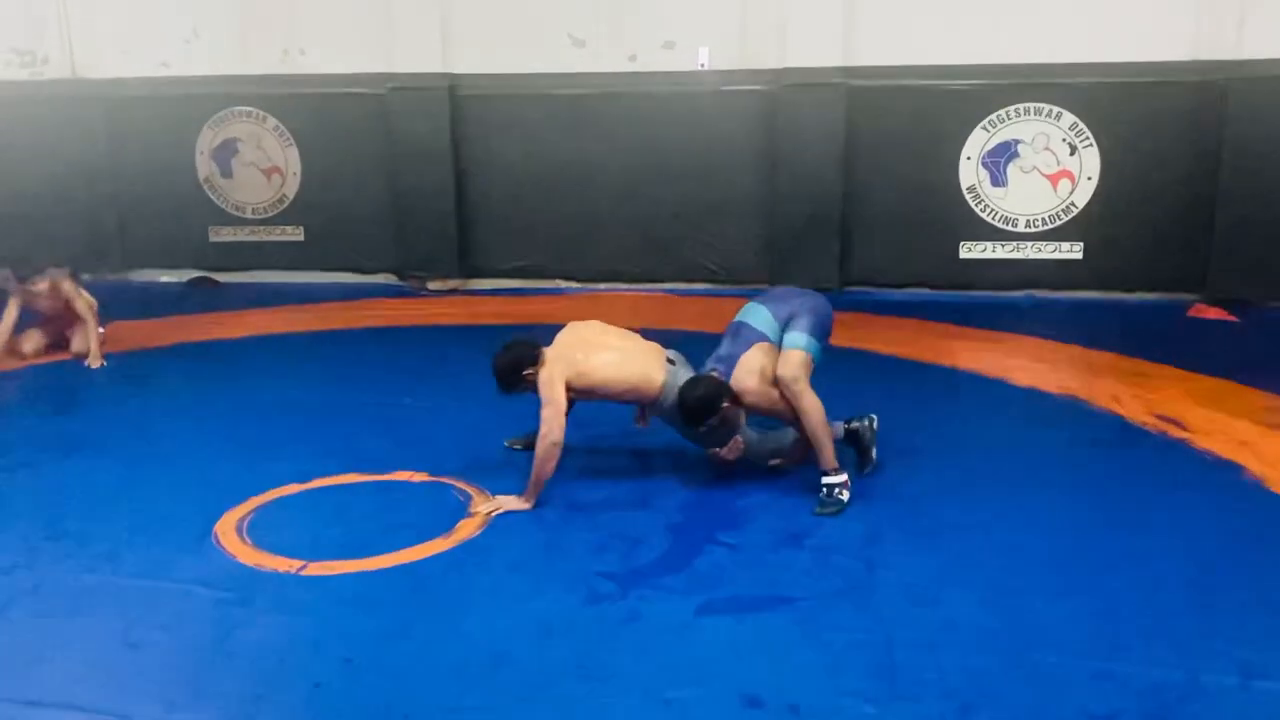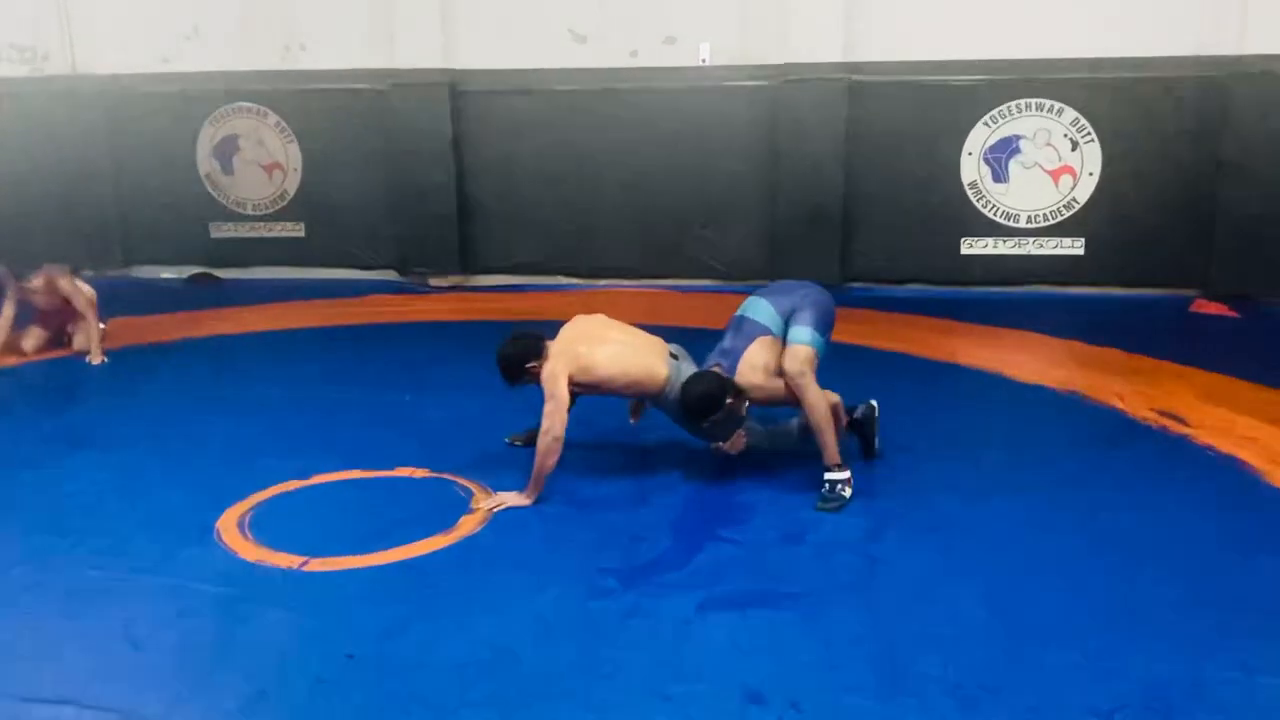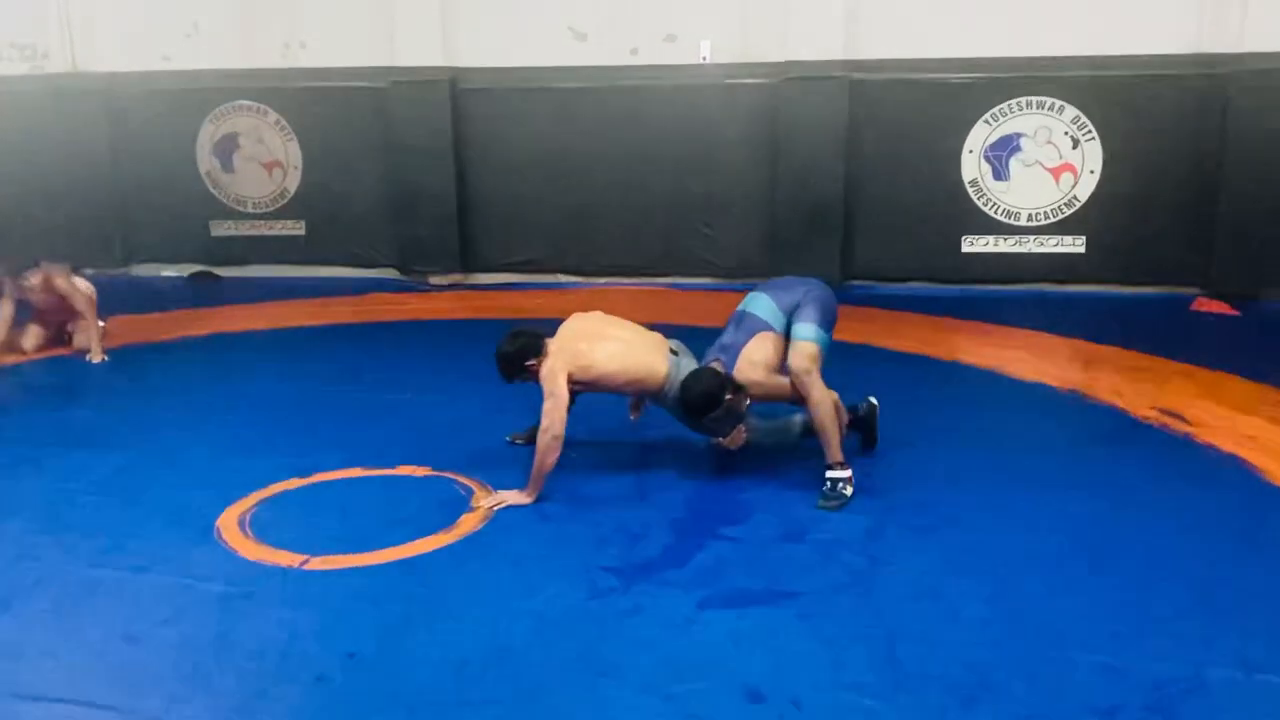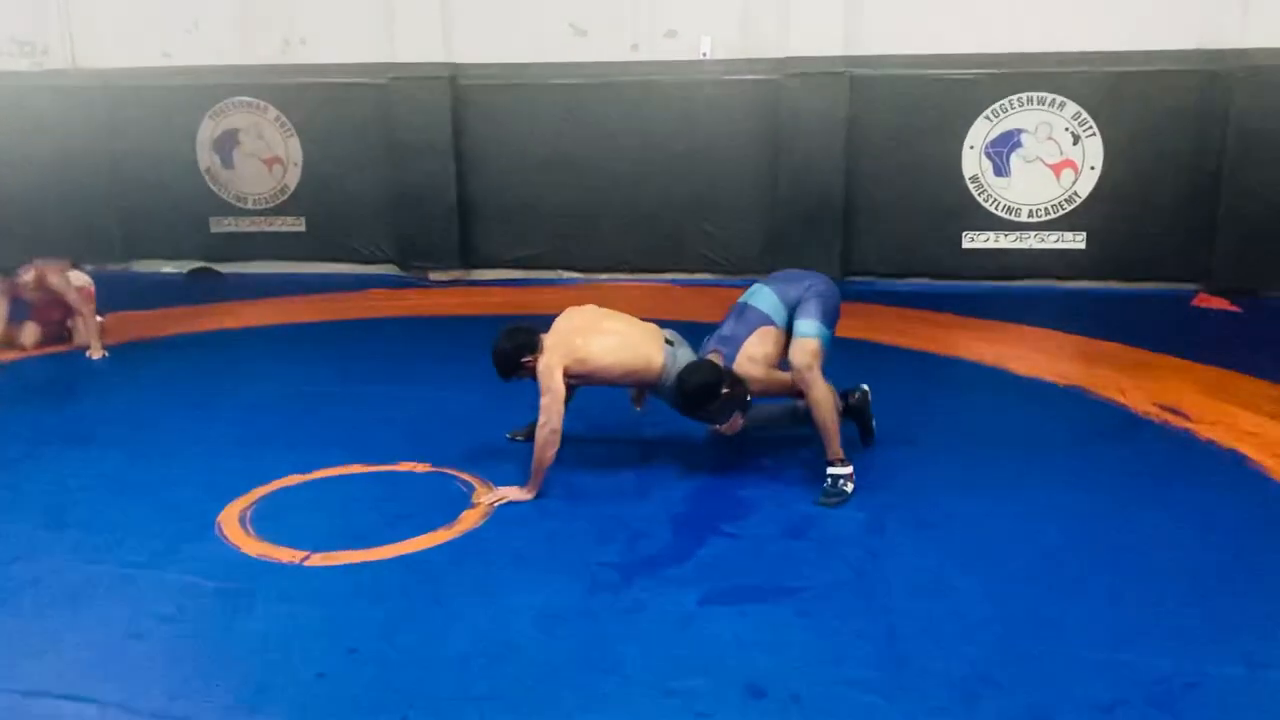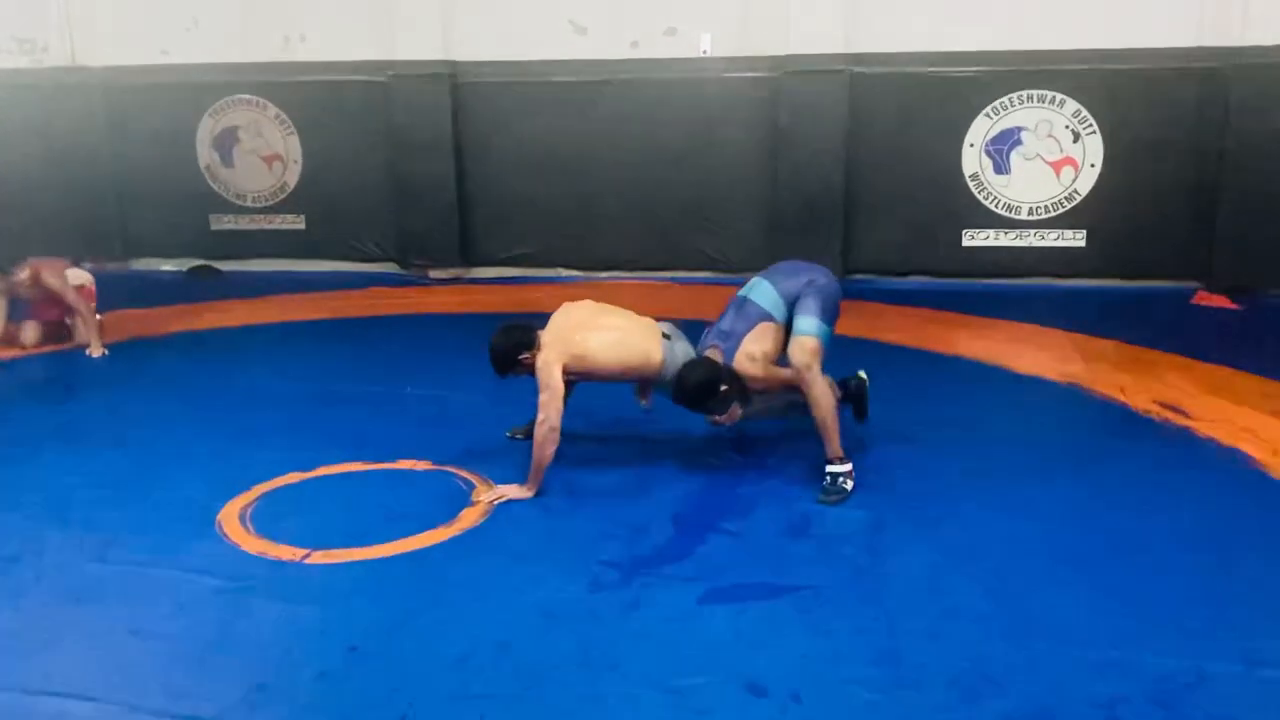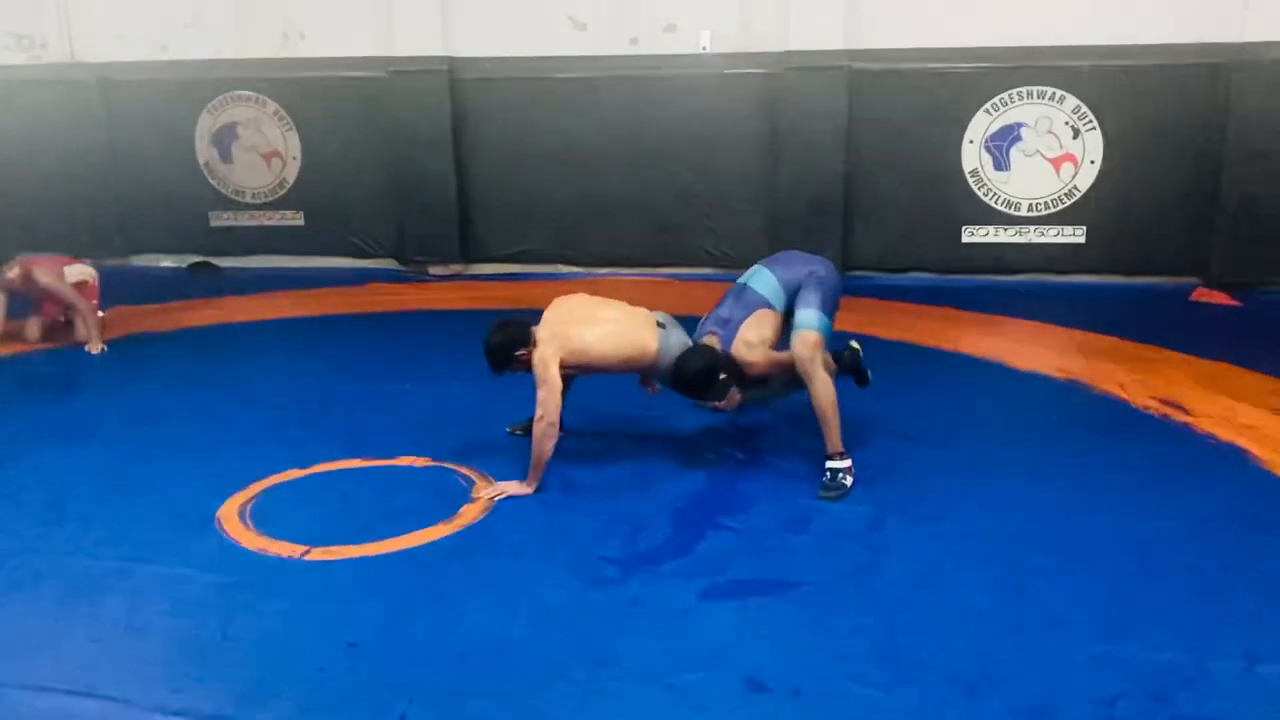
dt=0.1s
person 1, frame 1
left shoulder: (550, 375)
right shoulder: (574, 332)
left elbow: (552, 440)
left wrist: (528, 499)
left hip: (674, 396)
right hip: (668, 360)
left knee: (750, 447)
left ankle: (844, 431)
person 1, frame 2
left shoulder: (554, 368)
right shoulder: (577, 326)
left elbow: (554, 435)
left wrist: (529, 494)
left hip: (677, 389)
right hip: (672, 354)
left knee: (751, 438)
person 1, frame 3
left shoulder: (553, 366)
right shoulder: (576, 323)
left elbow: (553, 433)
left wrist: (529, 493)
left hip: (677, 386)
right hip: (671, 350)
left knee: (751, 433)
left ankle: (851, 417)
person 1, frame 4
left shoulder: (550, 362)
right shoulder: (570, 317)
left elbow: (550, 428)
left wrist: (529, 490)
left hip: (673, 371)
right hip: (666, 339)
person 1, frame 5
left shoulder: (548, 359)
right shoulder: (567, 312)
left elbow: (550, 425)
left wrist: (529, 488)
left hip: (670, 366)
right hip: (663, 335)
person 1, frame 6
left shoulder: (545, 354)
right shoulder: (561, 307)
left elbow: (547, 421)
left wrist: (529, 484)
left hip: (668, 353)
right hip: (660, 323)
person 2, frame 1
left shoulder: (750, 390)
right shoulder: (708, 382)
left elbow: (803, 419)
left hip: (807, 307)
right hip: (771, 304)
left knee: (790, 377)
left ankle: (835, 477)
person 2, frame 2
left shoulder: (754, 384)
right shoulder: (709, 376)
left elbow: (830, 400)
left hip: (808, 300)
right hip: (772, 298)
left knee: (797, 373)
left ankle: (837, 472)
person 2, frame 3
left shoulder: (752, 380)
right shoulder: (708, 373)
left elbow: (824, 397)
left hip: (810, 295)
right hip: (775, 293)
left knee: (802, 370)
left ankle: (839, 470)
person 2, frame 4
left shoulder: (751, 373)
right shoulder: (706, 363)
left hip: (813, 290)
right hip: (780, 286)
left knee: (803, 366)
left ankle: (839, 466)
person 2, frame 5
left shoulder: (750, 370)
right shoulder: (705, 358)
left hip: (815, 284)
right hip: (780, 277)
left knee: (803, 365)
left ankle: (839, 464)
person 2, frame 6
left shoulder: (750, 358)
right shoulder: (702, 343)
left elbow: (804, 360)
right wrist: (738, 388)
left hip: (814, 275)
right hip: (780, 268)
left knee: (807, 357)
left ankle: (839, 460)
